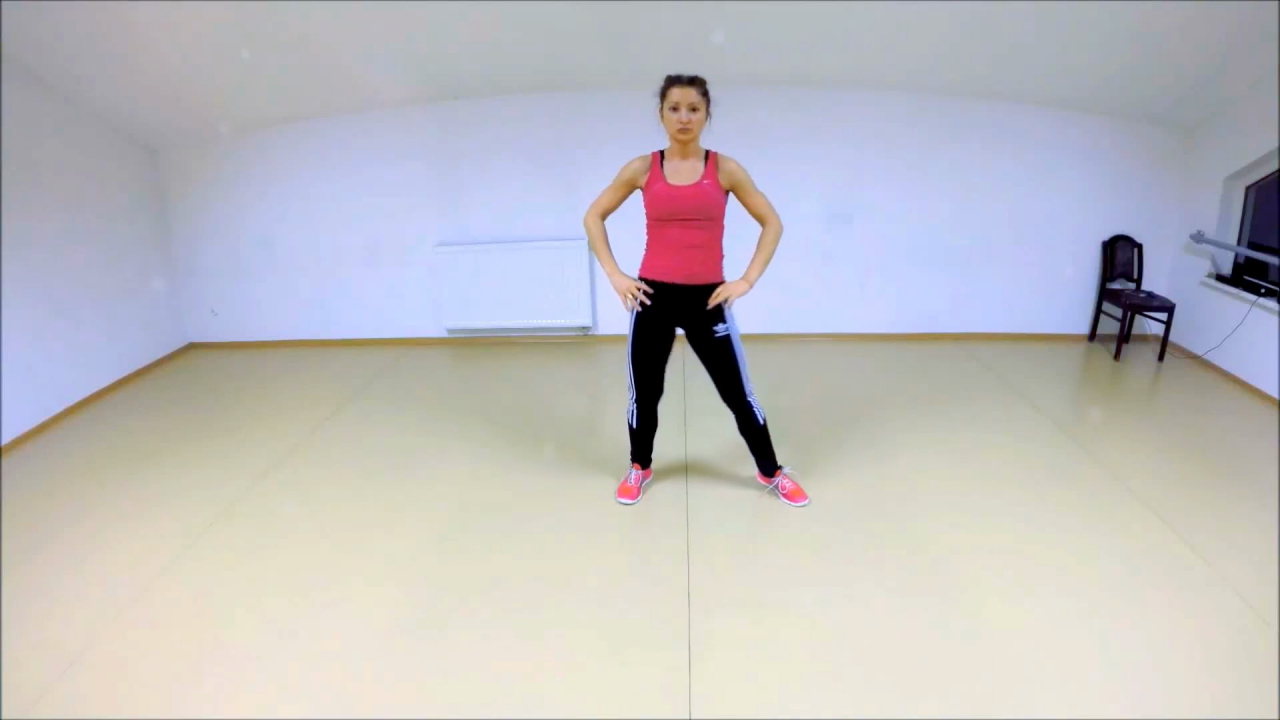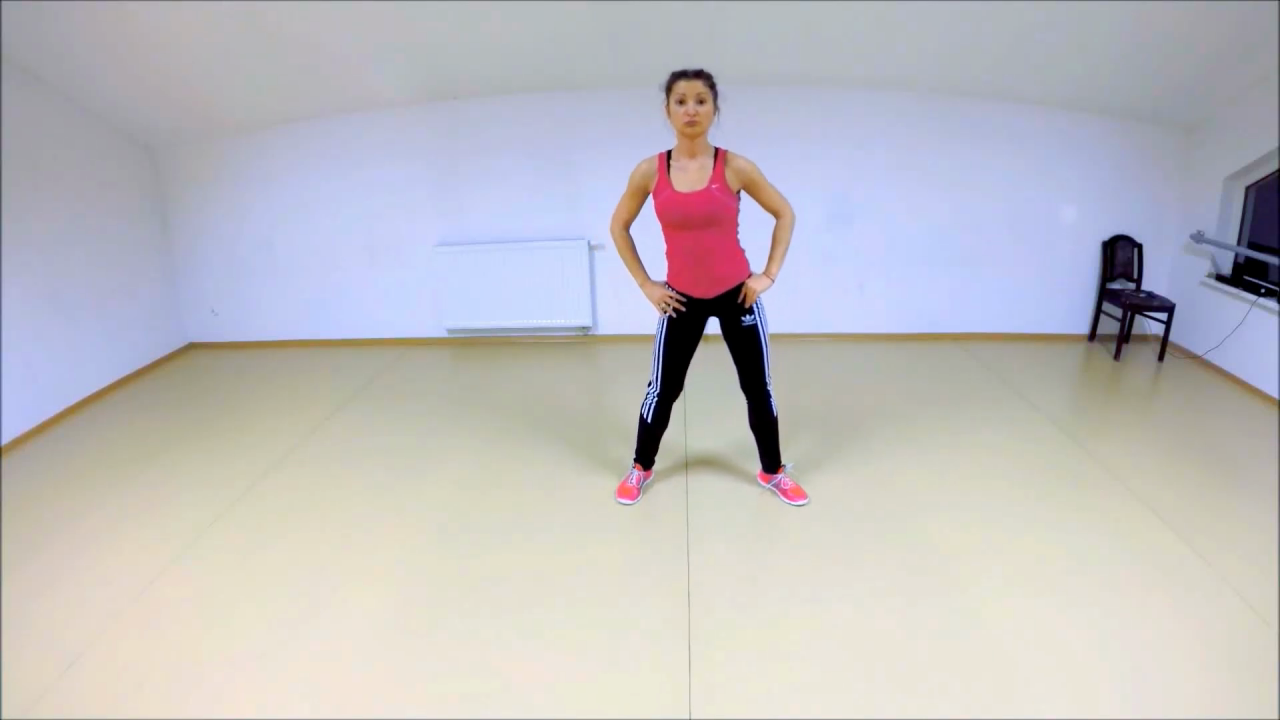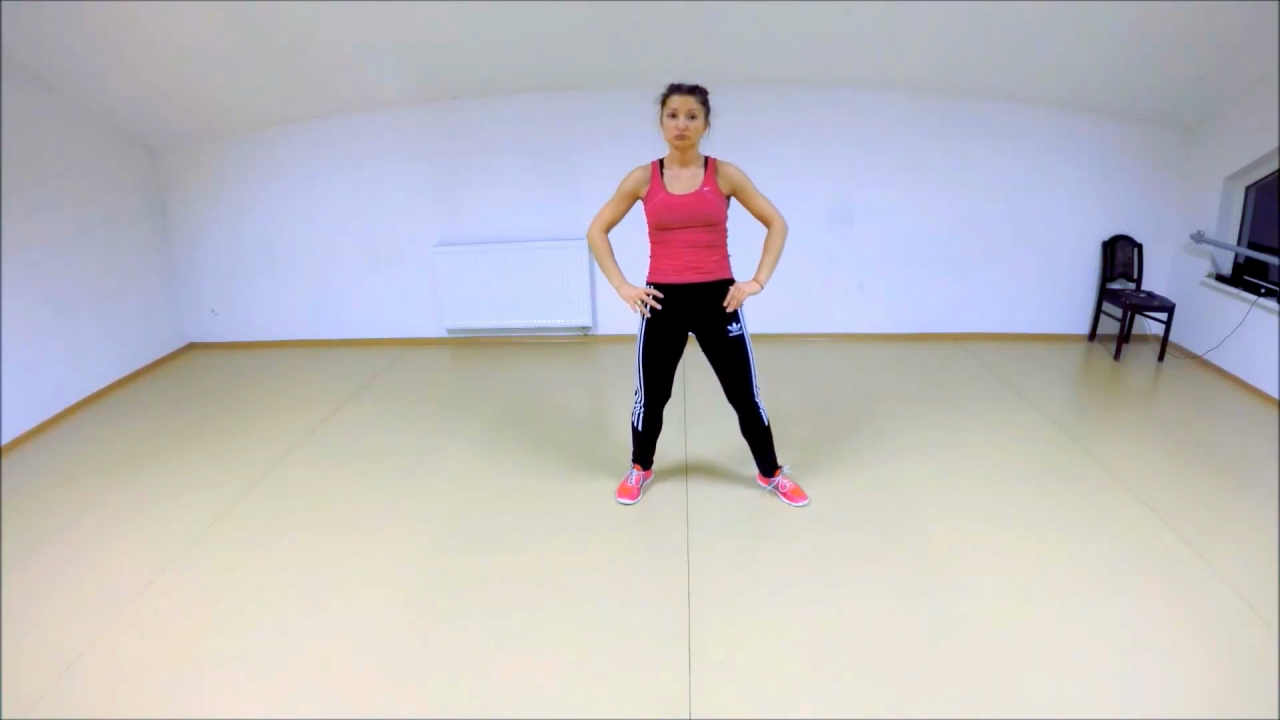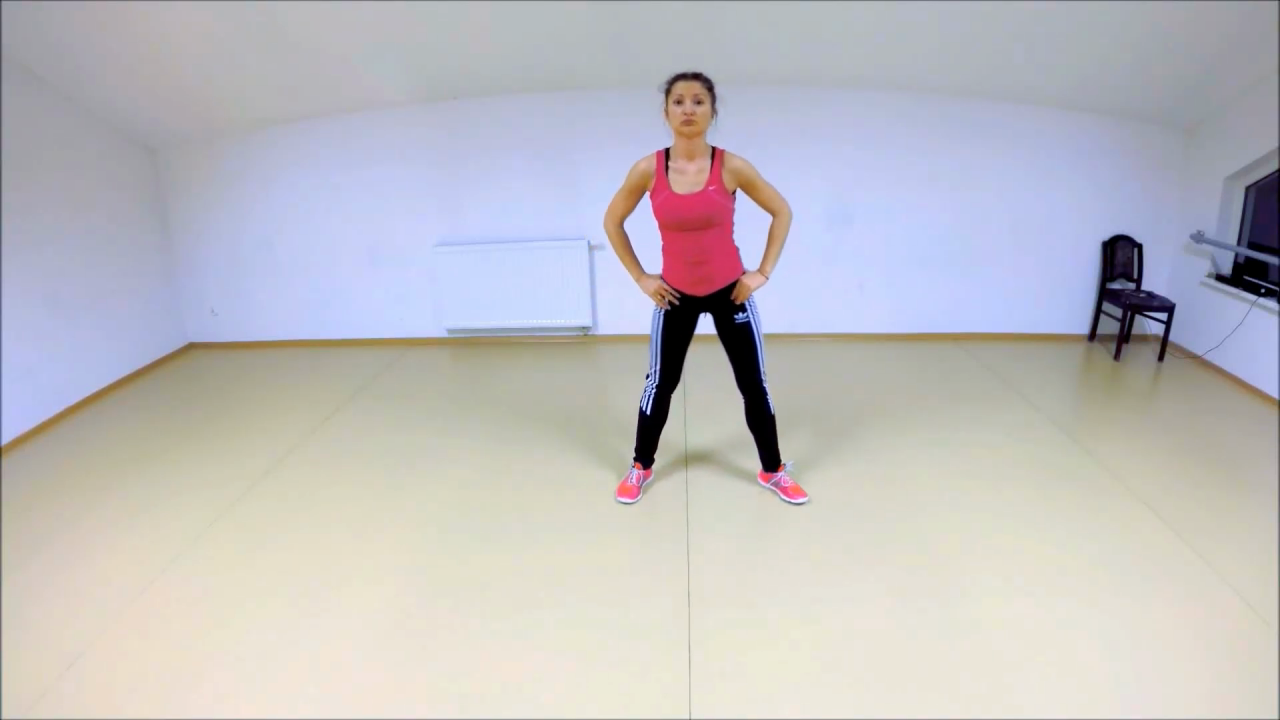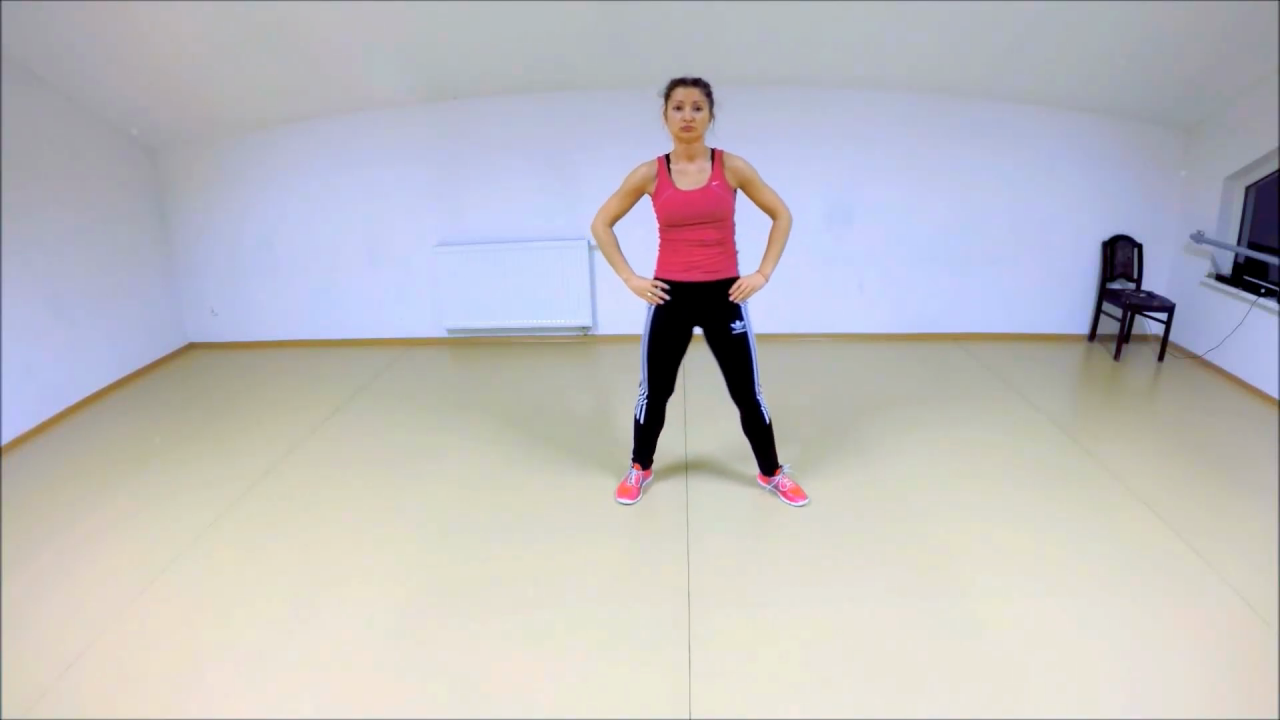
dt=1s
person 1, frame 1
left shoulder: (725, 169)
right shoulder: (641, 168)
left elbow: (772, 223)
right elbow: (594, 216)
left wrist: (747, 280)
right wrist: (614, 273)
left hip: (706, 300)
right hip: (654, 296)
left knee: (738, 394)
right knee: (644, 393)
left ankle: (771, 472)
right ankle: (640, 467)
person 1, frame 2
left shoulder: (735, 167)
right shoulder: (649, 171)
left elbow: (784, 213)
right elbow: (619, 227)
left wrist: (770, 274)
right wrist: (646, 285)
left hip: (737, 293)
right hip: (682, 299)
left knee: (757, 387)
right knee: (664, 388)
left ankle: (772, 471)
right ankle: (641, 467)
person 1, frame 3
left shoulder: (725, 174)
right shoulder: (642, 178)
left elbow: (776, 224)
right elbow: (597, 231)
left wrist: (759, 280)
right wrist: (621, 286)
left hip: (717, 299)
right hip: (663, 301)
left knee: (745, 397)
right knee: (651, 397)
left ankle: (770, 473)
right ankle: (640, 468)
person 1, frame 4
left shoulder: (732, 167)
right shoulder: (647, 169)
left elbow: (782, 212)
right elbow: (613, 221)
left wrist: (763, 272)
right wrist: (641, 277)
left hip: (730, 291)
right hip: (675, 294)
left knee: (753, 384)
right knee: (660, 383)
left ankle: (772, 470)
right ankle: (641, 466)
person 1, frame 5
left shoulder: (732, 167)
right shoulder: (649, 174)
left elbow: (781, 214)
right elbow: (601, 224)
left wrist: (764, 272)
right wrist: (630, 278)
left hip: (724, 295)
right hip: (671, 296)
left knee: (748, 394)
right knee: (654, 392)
left ankle: (771, 472)
right ankle: (640, 468)
